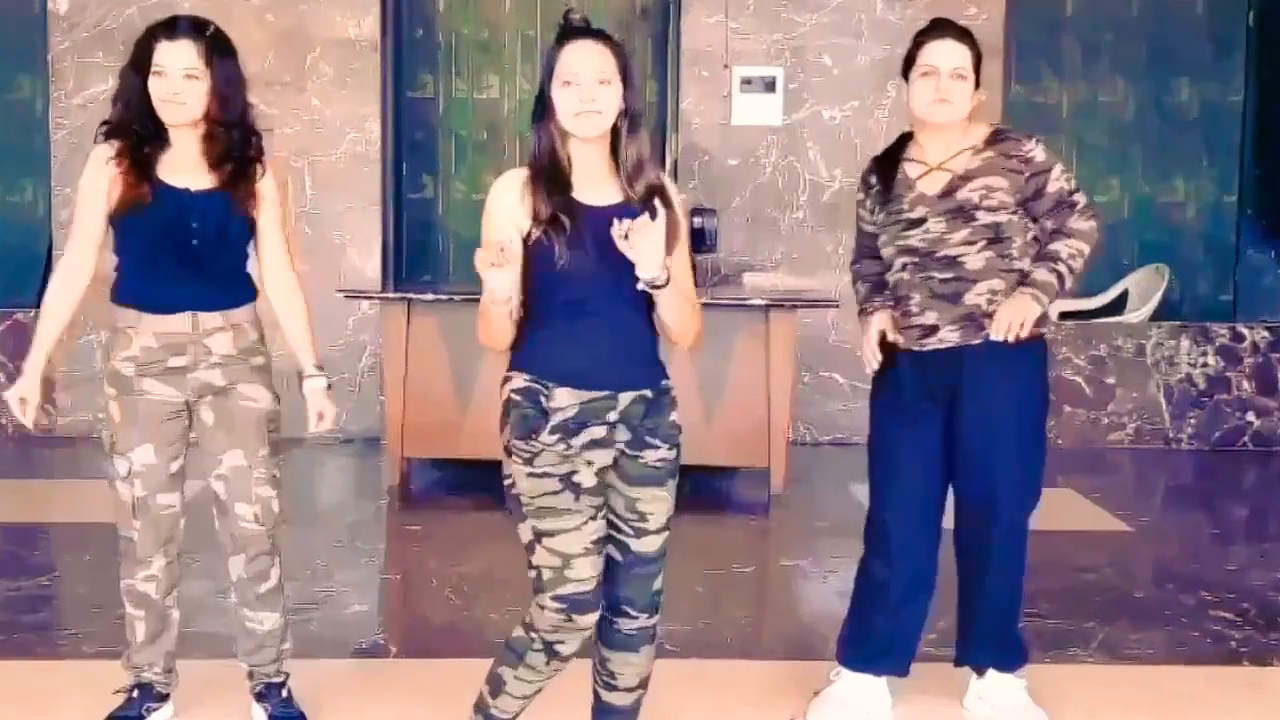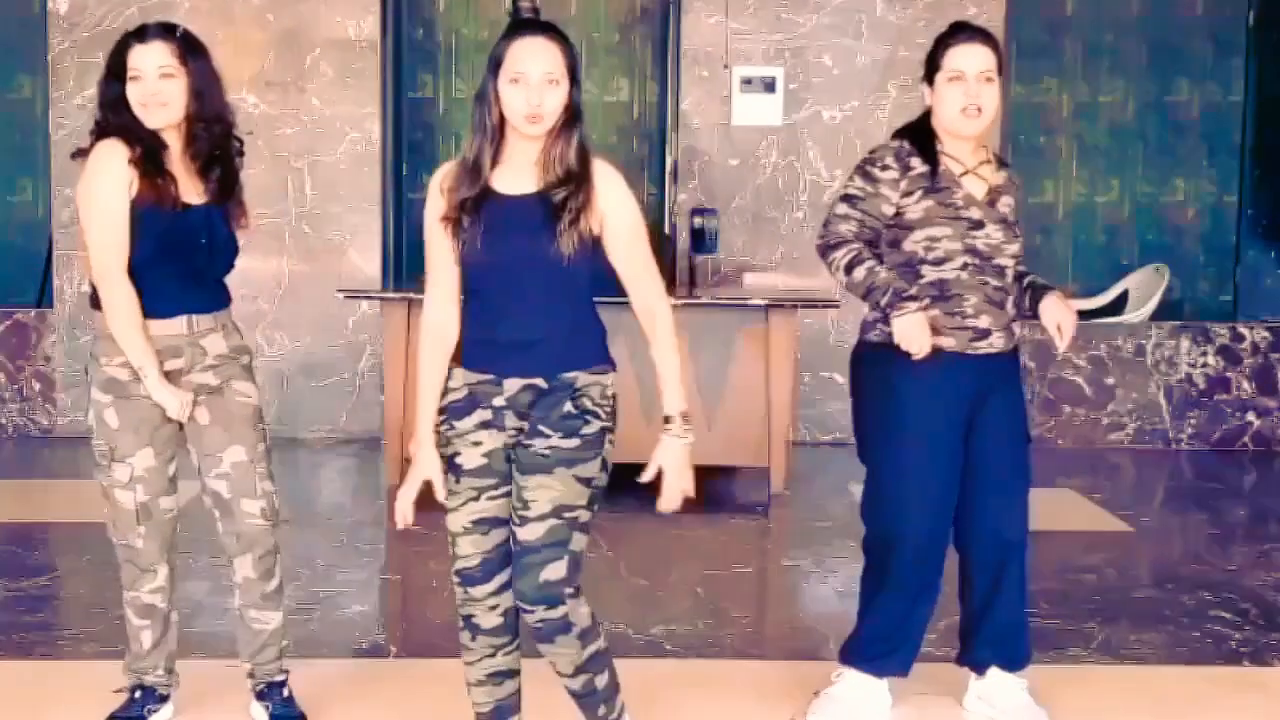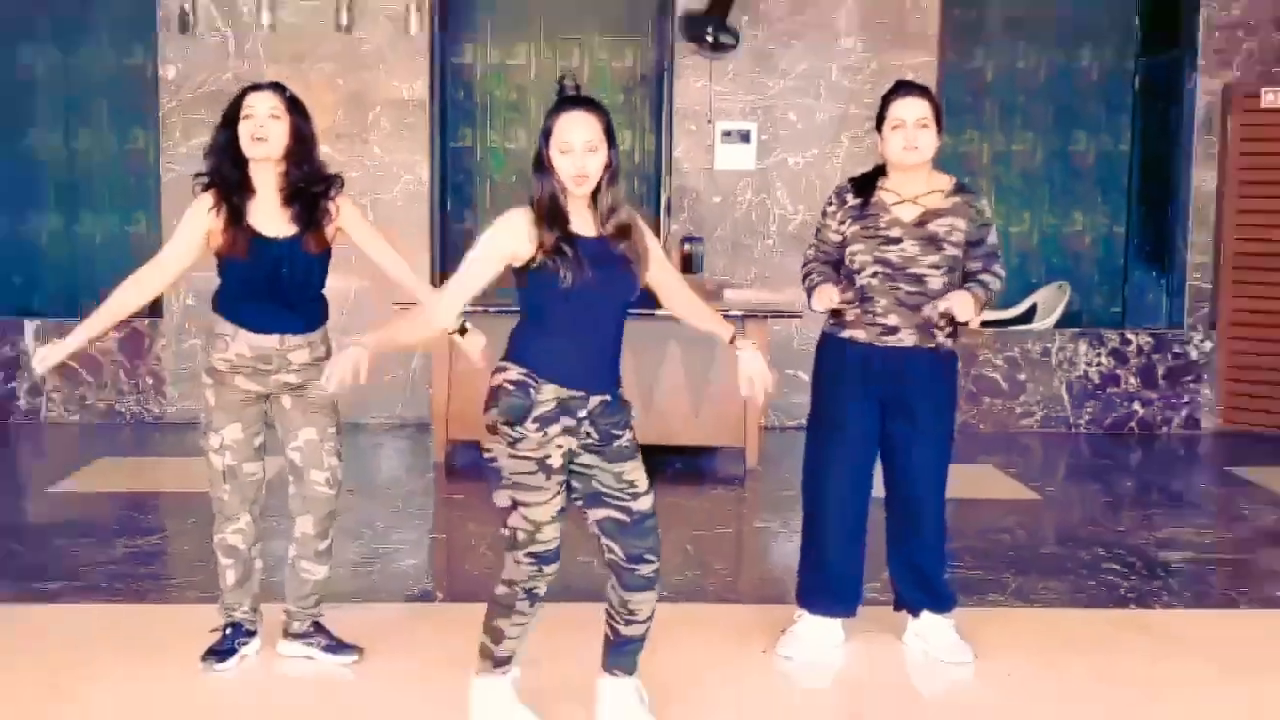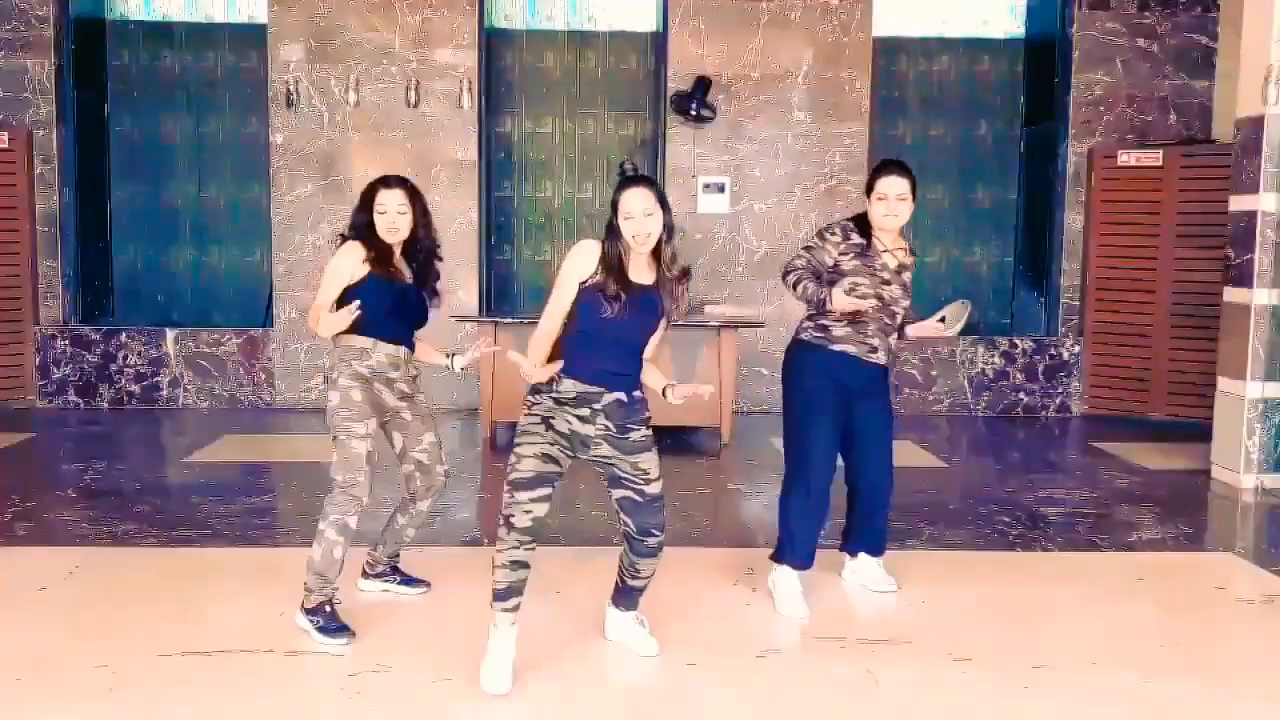
dt=0.7s
person 1, frame 1
left shoulder: (654, 193)
right shoulder: (517, 192)
left elbow: (685, 331)
right elbow: (496, 334)
left wrist: (656, 270)
right wrist: (495, 294)
left hip: (647, 415)
right hip: (552, 414)
left knee: (636, 608)
right knee: (565, 616)
person 1, frame 2
left shoulder: (595, 184)
right shoulder: (454, 185)
left elbow: (651, 302)
right elbow: (441, 314)
left wrist: (676, 424)
right wrist: (423, 439)
left hip: (568, 399)
right hip: (473, 400)
left knee: (544, 590)
right knee: (481, 595)
person 1, frame 3
left shoulder: (629, 230)
right shoulder: (523, 225)
left elbow: (679, 296)
right elbow: (445, 307)
left wrist: (739, 340)
right wrist: (372, 342)
left hip: (603, 411)
right hip: (529, 406)
left knee: (640, 560)
right knee: (535, 559)
person 1, frame 4
left shoulder: (670, 284)
right shoulder: (587, 257)
right elbow: (549, 326)
left wrist: (671, 389)
right wrist: (532, 368)
left hip: (623, 414)
right hip: (558, 402)
left knee: (649, 527)
right knee: (522, 508)
left ankle: (622, 614)
person 2, frame 1
left shoulder: (248, 169)
right shoulder: (116, 161)
left elbow: (279, 273)
right elbow: (75, 266)
left wrist: (311, 373)
left hip: (234, 353)
right hip: (143, 356)
left knee: (251, 519)
right knee: (146, 525)
person 2, frame 2
left shoulder: (217, 167)
right shoulder: (114, 158)
right elbow: (110, 274)
right wrist: (154, 376)
left hip: (218, 353)
right hip: (131, 362)
left knee: (253, 518)
right knee: (142, 534)
person 2, frame 3
left shoulder: (324, 201)
right shoulder: (216, 205)
left elbow: (391, 262)
right elbow: (157, 275)
right wrist: (75, 338)
left hip: (304, 360)
right hip: (235, 358)
left knee: (319, 490)
right knee: (236, 496)
left ankle: (303, 626)
right ankle: (239, 623)
person 2, frame 4
left shoulder: (415, 268)
right shoulder: (355, 253)
right elbow: (317, 313)
left wrist: (456, 360)
right wrist: (326, 324)
left hip: (402, 379)
right hip: (356, 372)
left knee: (429, 475)
right knee: (353, 484)
person 3, frame 1
left shoulder: (1017, 156)
right shoulder: (882, 175)
left elbow: (1076, 222)
right elbow: (866, 256)
left wrist: (1036, 290)
right wrist: (872, 307)
left hip: (999, 365)
right hip: (907, 370)
left knee: (995, 517)
right knee: (897, 520)
person 3, frame 2
left shoulder: (1001, 177)
right shoulder: (896, 162)
right elbow: (839, 240)
left wrist: (1041, 296)
right wrist: (896, 305)
left hip: (994, 374)
right hip: (909, 369)
left knee: (1000, 525)
right knee: (908, 524)
person 3, frame 3
left shoulder: (965, 203)
right shoulder: (850, 199)
left elbow: (989, 267)
right elbow: (818, 259)
left wrist: (972, 299)
right wrist: (821, 290)
left hip: (925, 366)
right hip: (848, 359)
left knee: (920, 487)
right knee: (834, 483)
left ankle: (929, 614)
right ankle: (822, 614)
person 3, frame 4
left shoulder: (906, 257)
right elbow: (795, 273)
left wrist: (908, 328)
right wrist: (831, 299)
left hip: (870, 375)
right hip: (818, 363)
left knee: (874, 471)
right knee: (812, 464)
